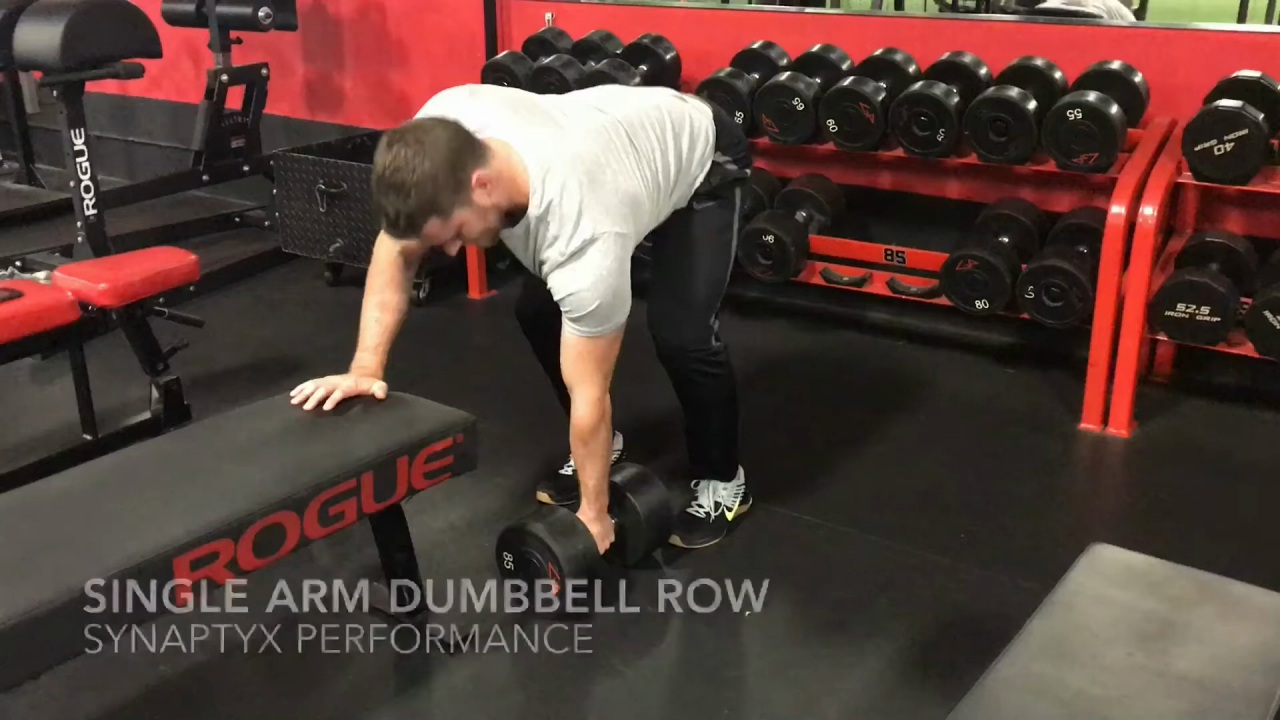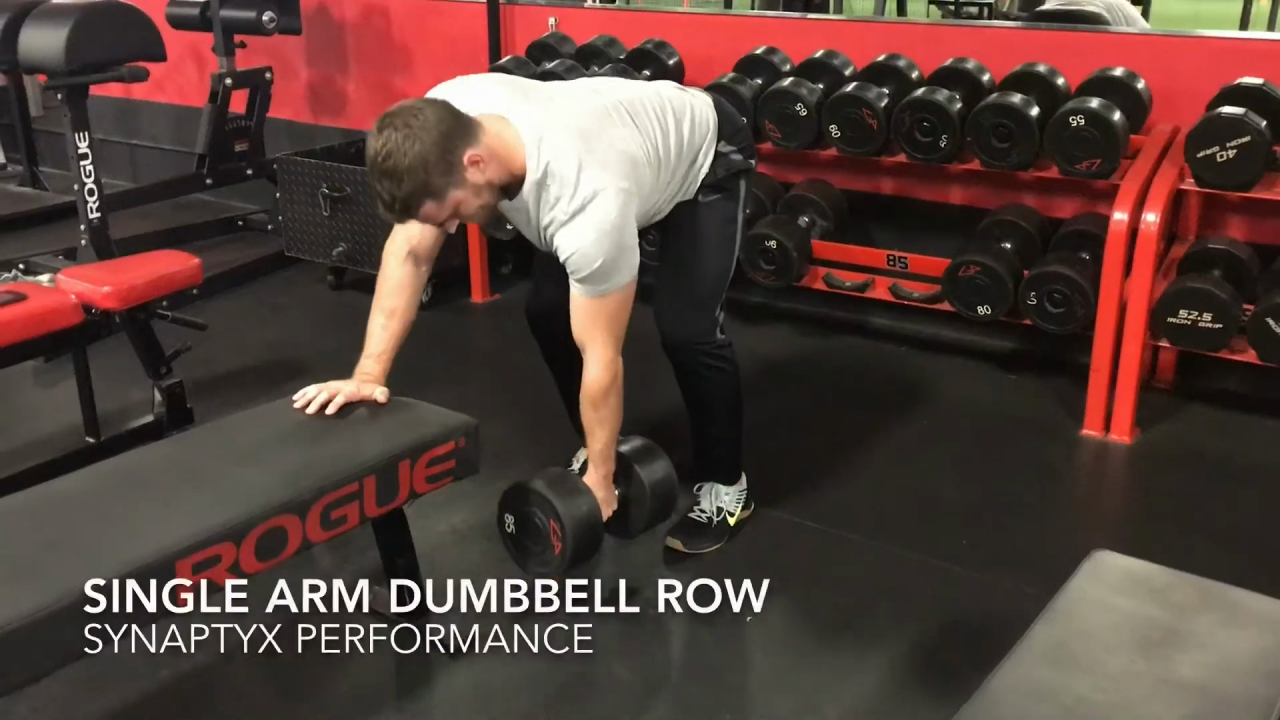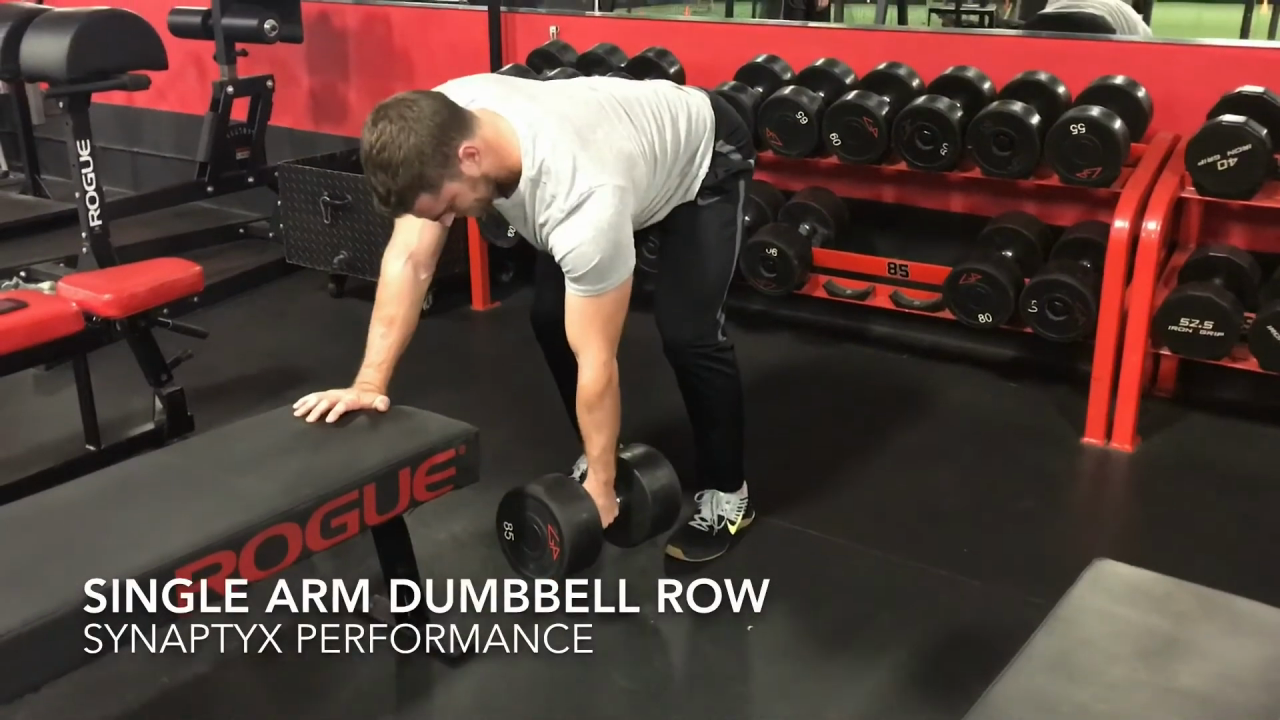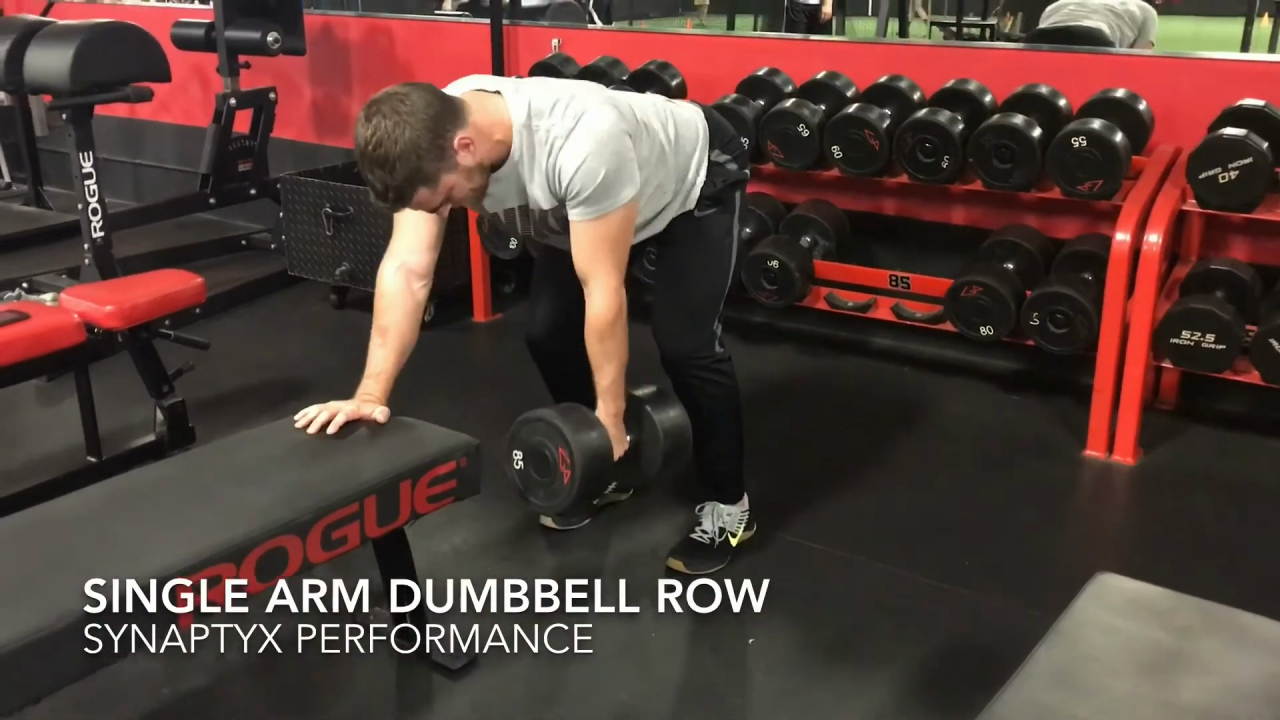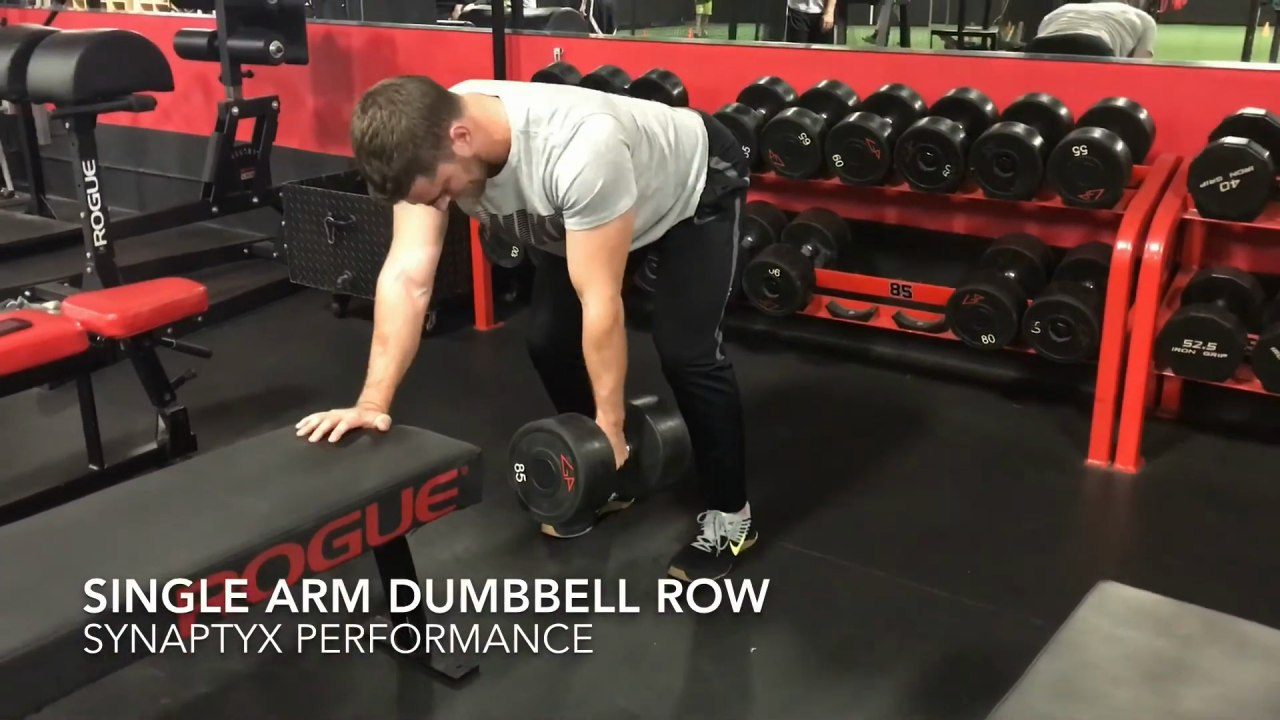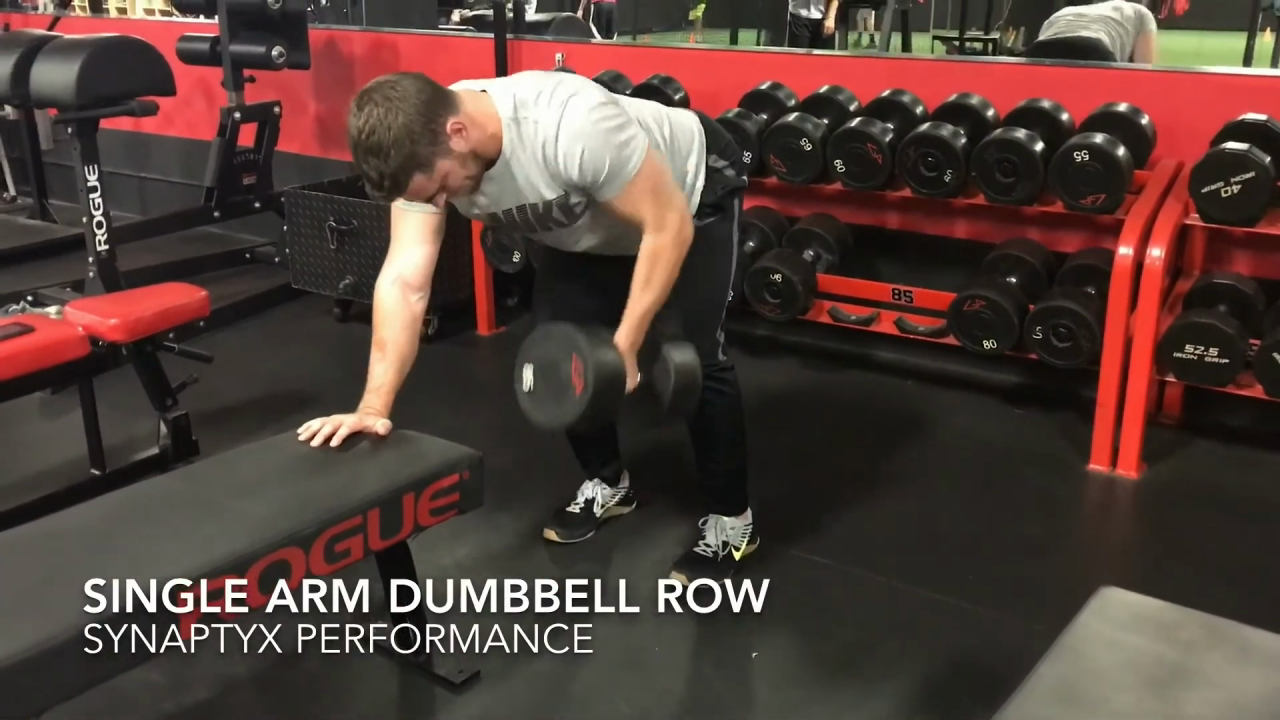
dt=0.5s
person 1, frame 1
left shoulder: (585, 237)
right shoulder: (442, 130)
left elbow: (588, 394)
right elbow: (398, 245)
left wrist: (594, 512)
right wrist: (366, 367)
left hip: (701, 159)
right hip: (624, 130)
left knee: (680, 335)
right knee: (537, 313)
left ankle: (721, 481)
right ankle: (602, 445)
person 1, frame 2
left shoulder: (586, 199)
right shoulder: (443, 124)
left elbow: (602, 359)
right elbow: (409, 253)
left wrist: (600, 481)
right wrist: (369, 373)
left hip: (705, 156)
right hip: (628, 135)
left knee: (685, 329)
right knee: (548, 313)
left ankle: (724, 485)
right ankle: (598, 447)
person 1, frame 3
left shoulder: (583, 198)
right shoulder: (437, 131)
left elbow: (596, 361)
right elbow: (409, 261)
left wrist: (601, 485)
right wrist: (369, 383)
left hip: (703, 155)
right hip: (629, 133)
left knee: (686, 333)
right knee: (551, 319)
left ankle: (727, 493)
right ankle: (602, 457)
person 1, frame 4
left shoulder: (582, 141)
right shoulder: (428, 138)
left elbow: (604, 291)
right elbow: (407, 268)
left wrist: (611, 417)
right wrist: (371, 393)
left hip: (697, 176)
left knee: (683, 345)
right knee: (549, 335)
left ankle: (728, 505)
person 1, frame 5
left shoulder: (579, 148)
right shoulder: (427, 143)
left elbow: (600, 301)
right elbow: (408, 275)
left wrist: (610, 426)
right wrist: (373, 402)
left hip: (697, 185)
left knee: (685, 352)
right knee: (549, 344)
left ankle: (730, 515)
person 1, frame 6
left shoulder: (570, 127)
right shoulder: (422, 149)
left elbow: (669, 226)
right elbow: (405, 279)
left wrist: (627, 343)
right wrist: (373, 408)
left hip: (690, 200)
left knee: (690, 356)
left ankle: (731, 520)
right ankle: (608, 482)
